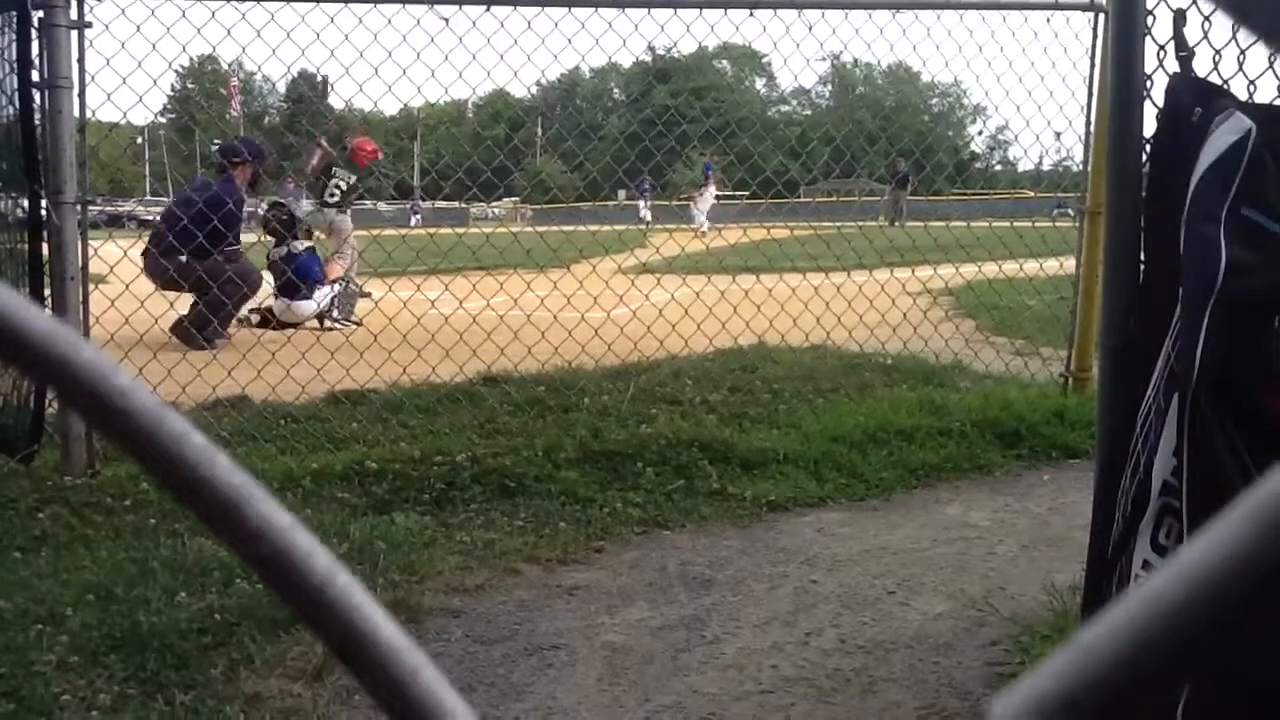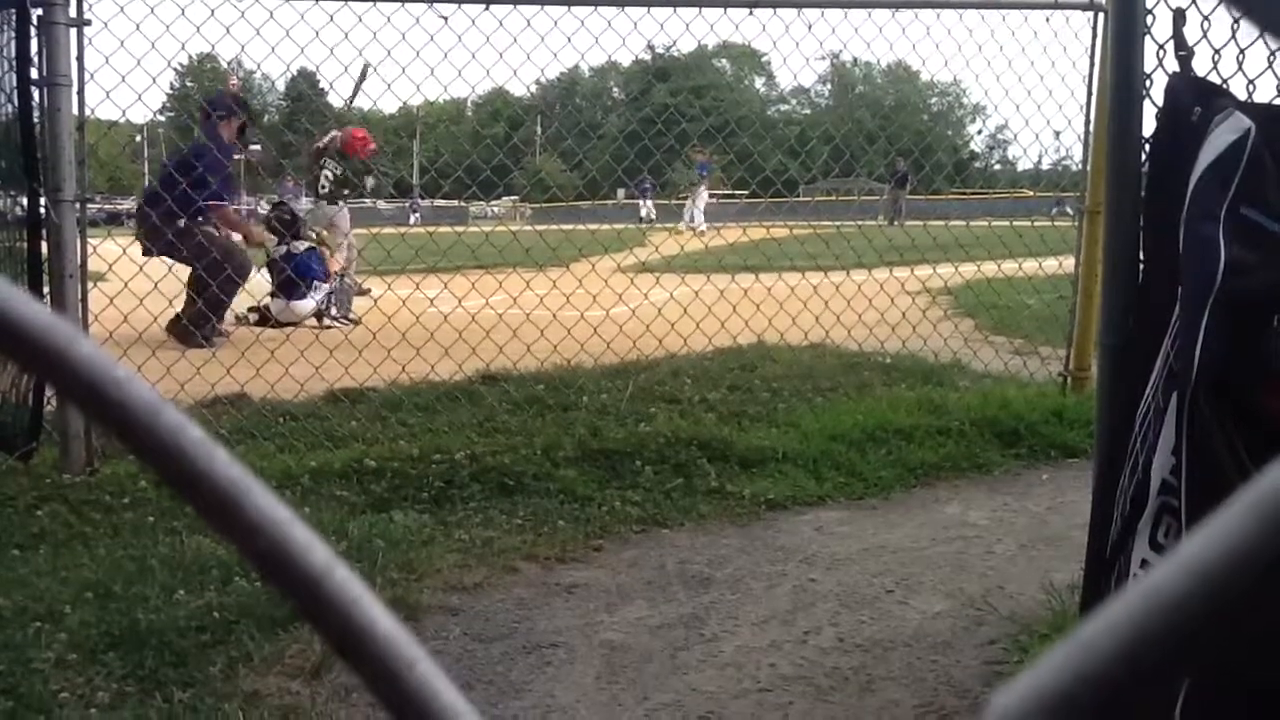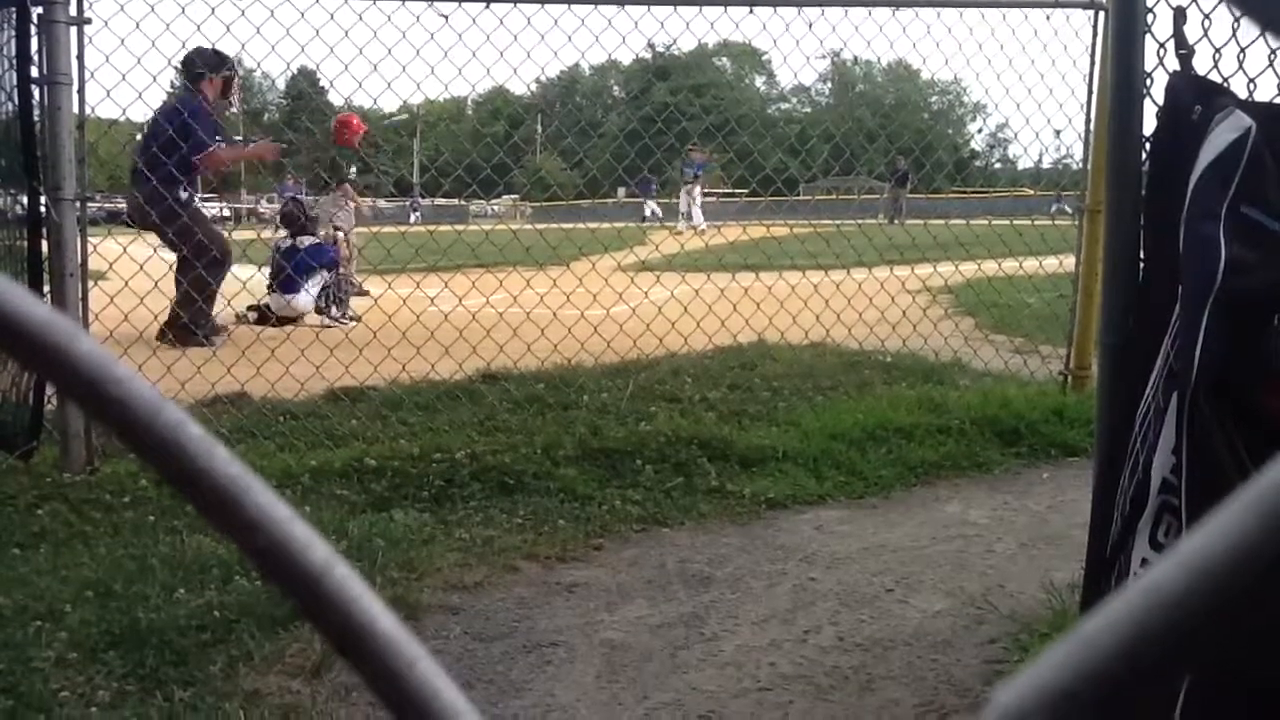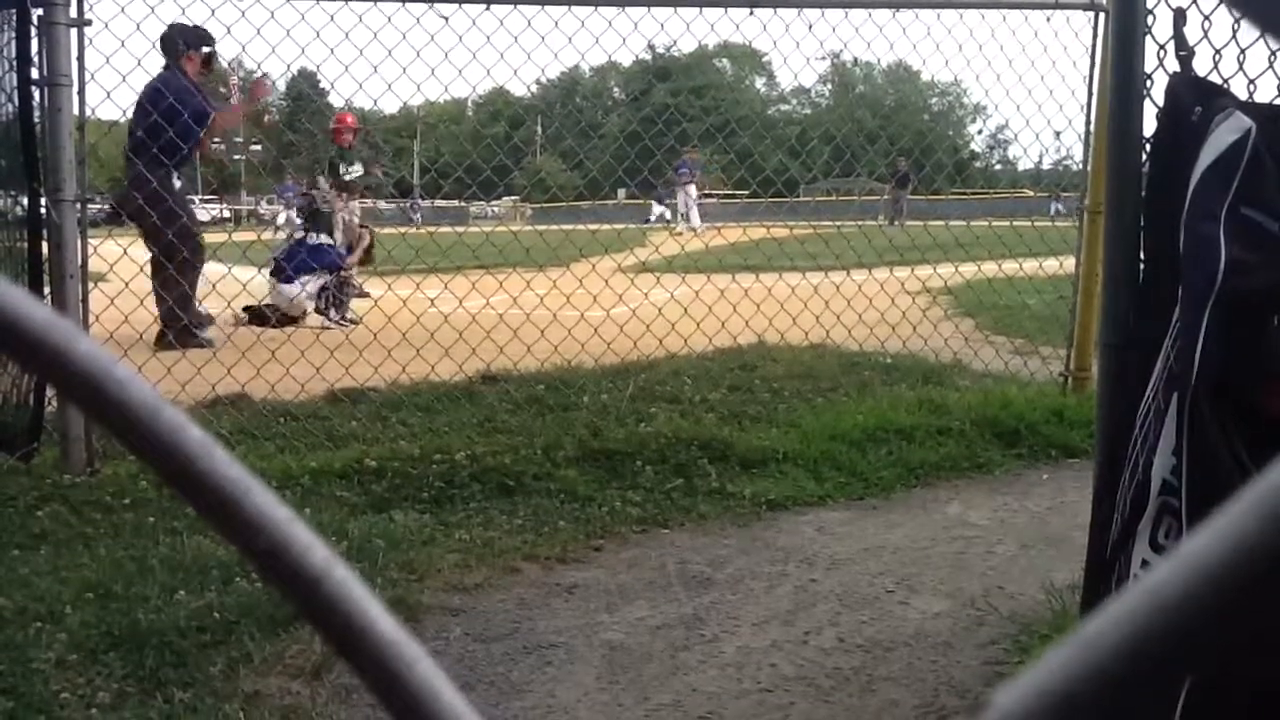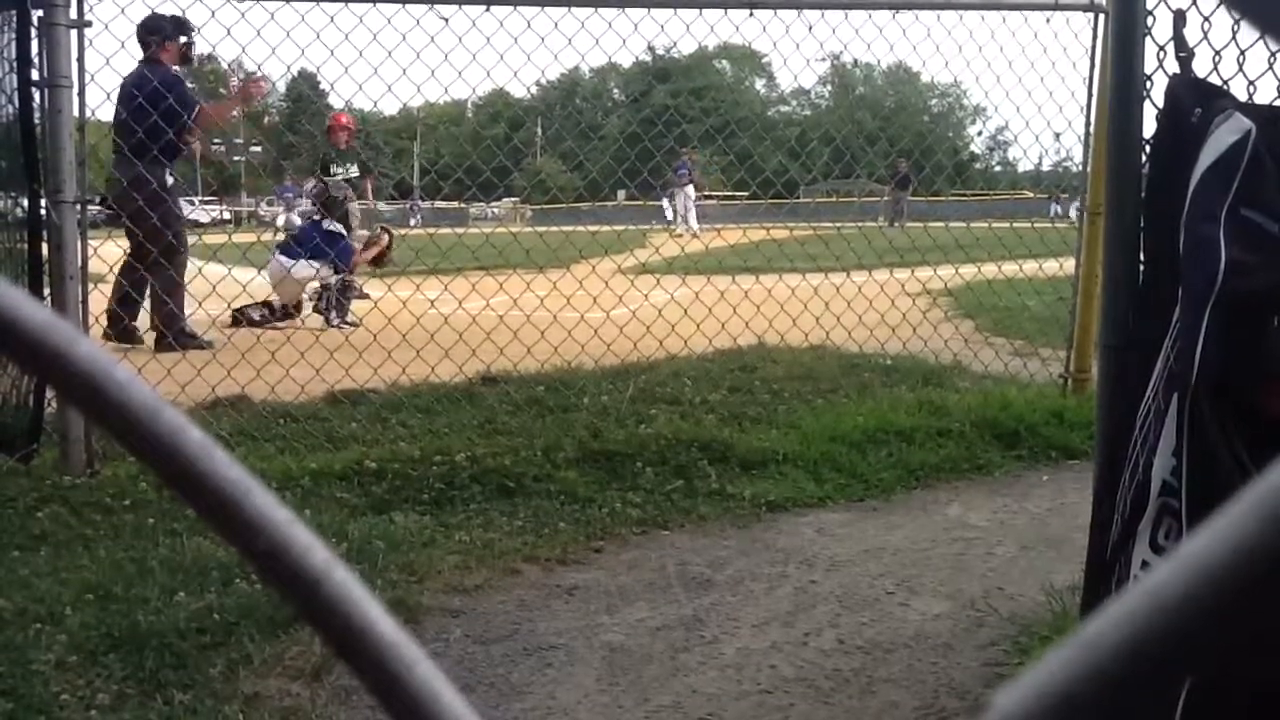
dt=0.2s
person 1, frame 1
left shoulder: (208, 185)
right shoulder: (228, 194)
right elbow: (231, 253)
left hip: (162, 258)
right hip: (170, 261)
left knee: (228, 269)
right knee: (248, 276)
left ankle: (202, 326)
right ankle: (193, 328)
person 1, frame 2
left shoulder: (204, 146)
right shoulder: (216, 151)
right elbow: (217, 209)
left wrist: (224, 229)
right wrist: (248, 232)
left hip: (158, 222)
right hip: (166, 225)
left knee: (213, 258)
right knee: (236, 263)
left ankle: (198, 323)
right ankle: (191, 327)
person 1, frame 3
left shoulder: (183, 104)
right shoulder: (195, 107)
left elbow: (196, 158)
right elbow: (207, 160)
left wrist: (240, 154)
right wrist: (251, 154)
left hip: (150, 195)
right hip: (162, 196)
left knee: (197, 253)
right knee: (214, 254)
left ankle: (197, 320)
right ankle: (181, 328)
person 1, frame 4
left shoulder: (163, 84)
right shoulder: (177, 86)
left elbow: (193, 132)
right elbow: (214, 125)
left wrist: (229, 115)
right wrist: (249, 101)
left hip: (143, 182)
right hip: (154, 183)
left knee: (167, 252)
right knee: (183, 252)
left ankle: (183, 317)
right ankle: (175, 330)
person 1, frame 5
left shoulder: (138, 79)
right shoulder: (164, 80)
right elbow: (202, 119)
right wrist: (242, 98)
left hip: (129, 178)
right hip: (148, 179)
left knee: (145, 253)
right knee: (170, 253)
left ankle: (119, 324)
right ankle: (173, 333)
